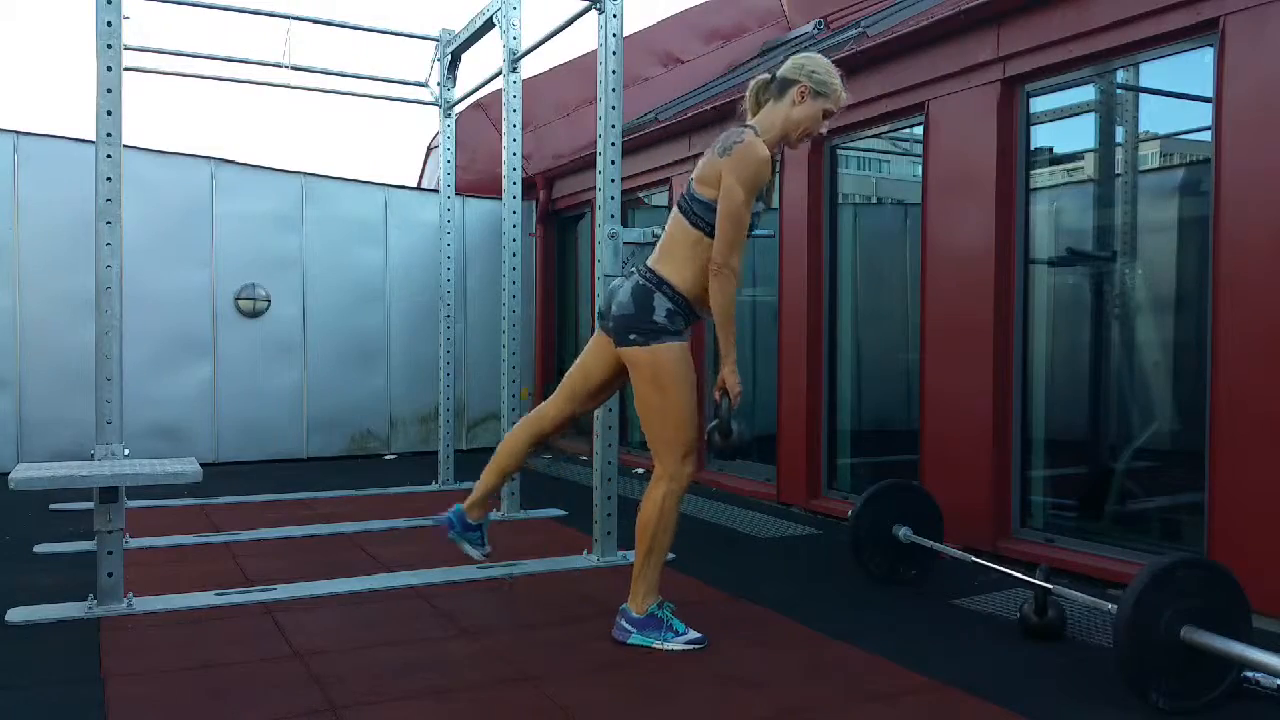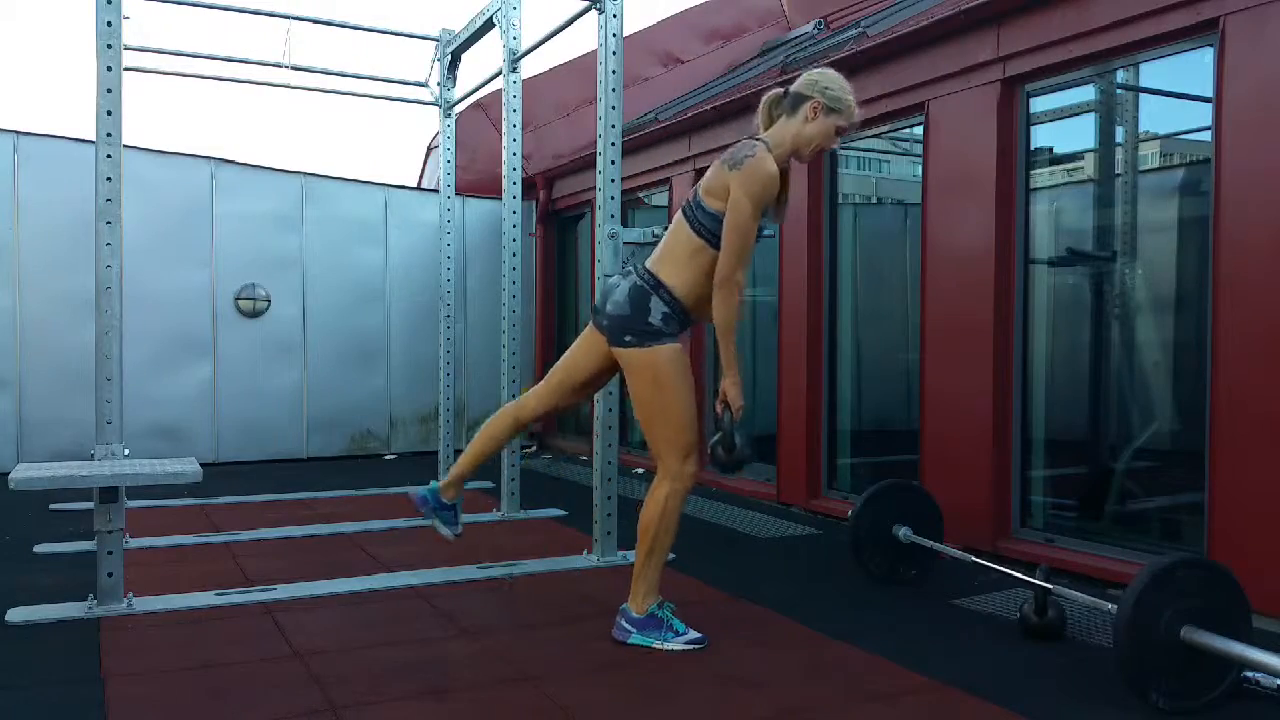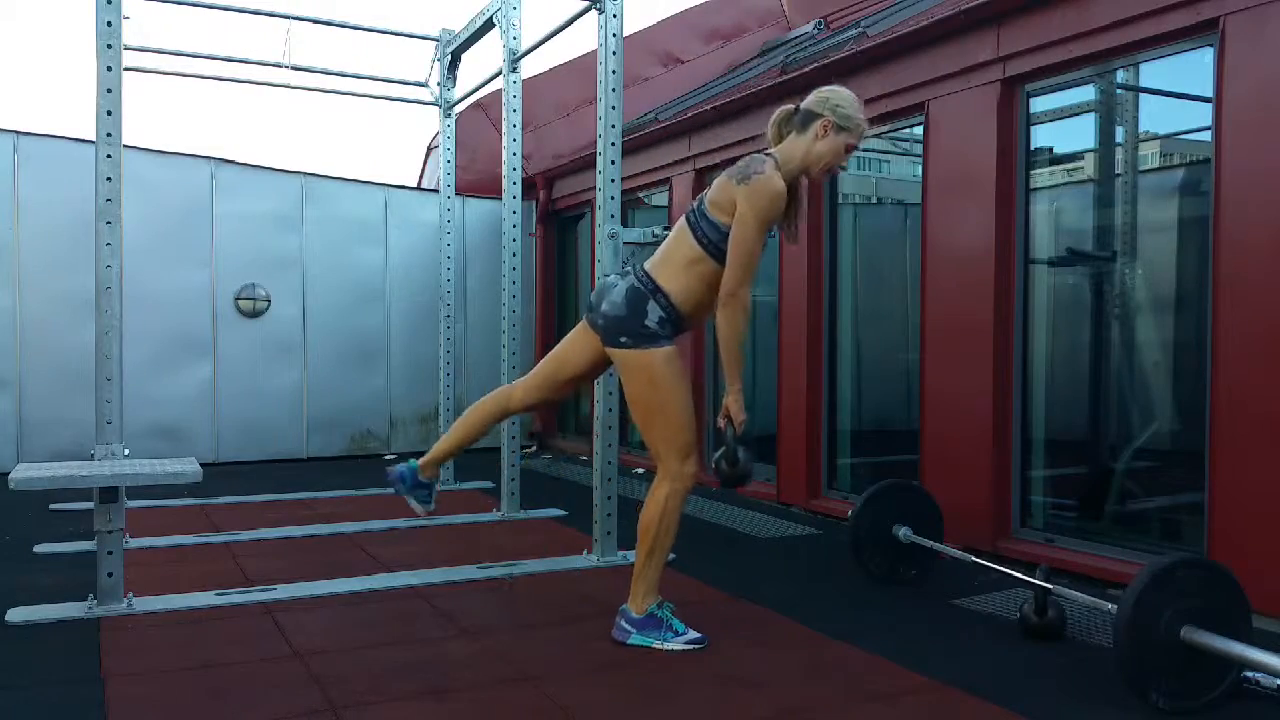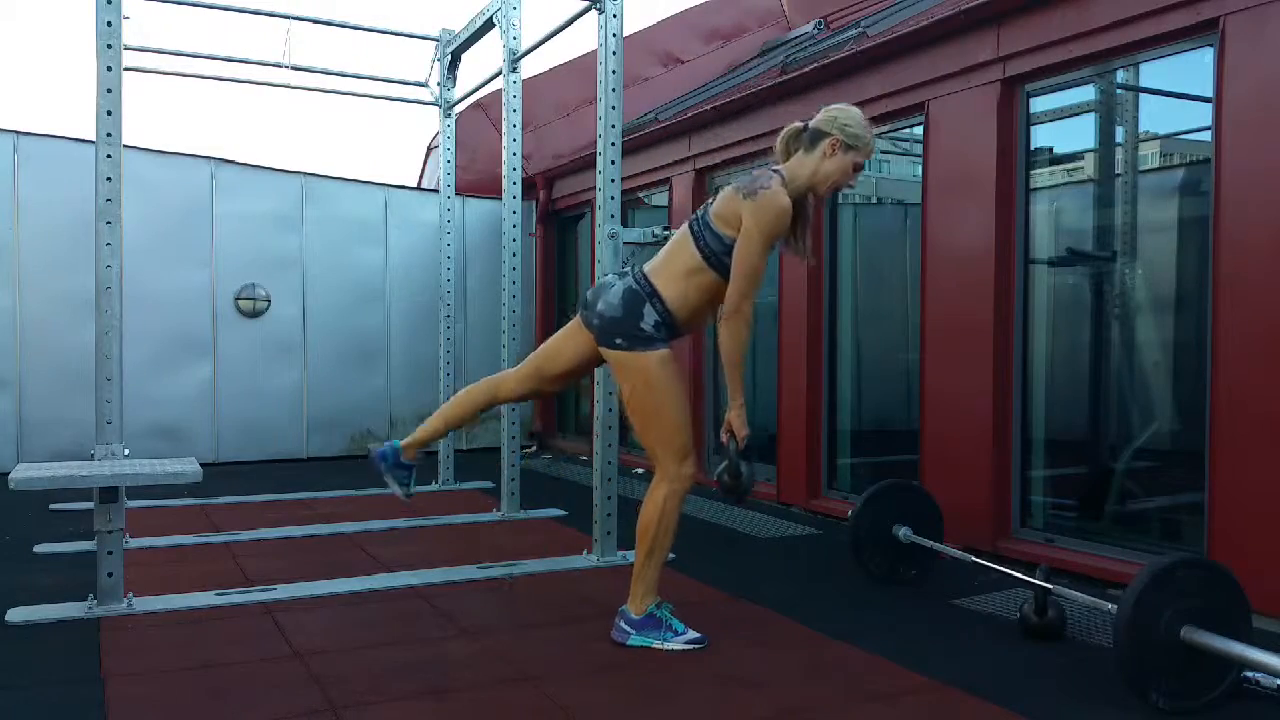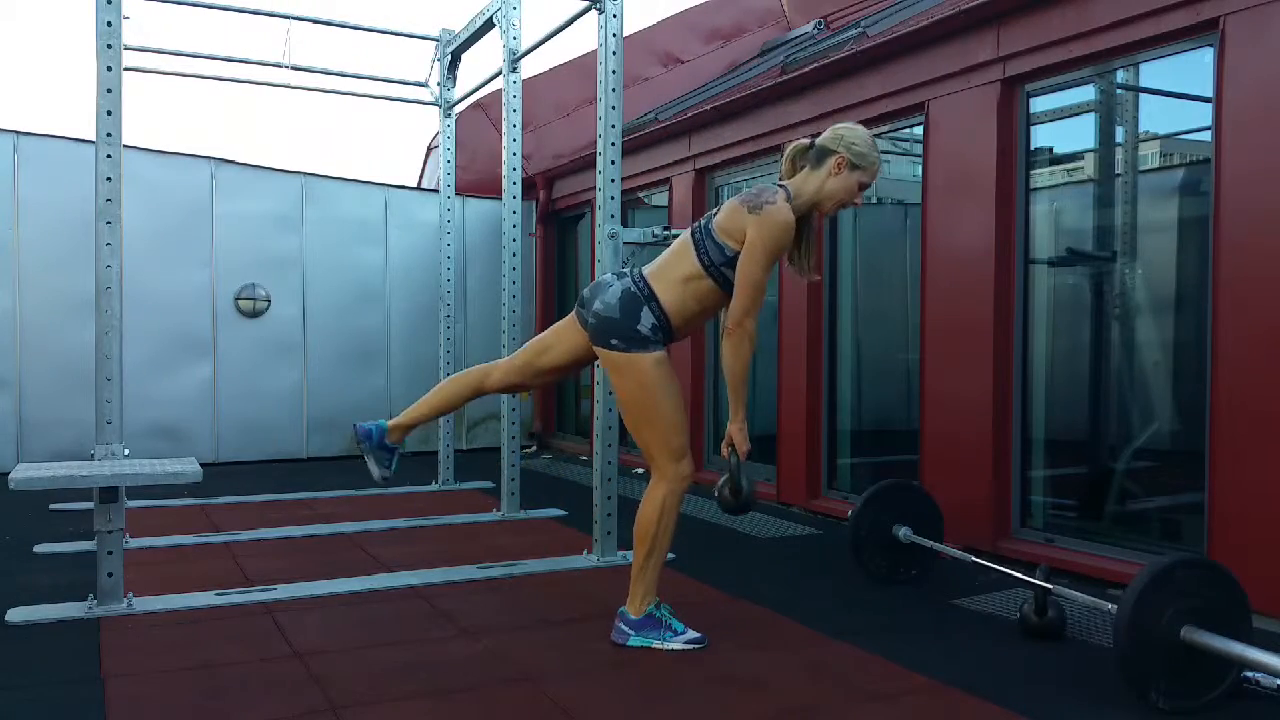
dt=0.1s
person 1, frame 1
left shoulder: (739, 145)
right shoulder: (753, 151)
right elbow: (722, 267)
left wrist: (722, 356)
right wrist: (729, 362)
left hip: (636, 299)
right hip: (655, 311)
left knee: (555, 410)
right knee: (675, 468)
left ankle: (470, 512)
right ankle: (640, 614)
person 1, frame 2
left shoulder: (756, 159)
right shoulder: (761, 167)
left elbow: (719, 275)
right elbow: (726, 282)
left wrist: (726, 370)
right wrist: (730, 375)
left hip: (631, 299)
right hip: (649, 315)
left knee: (538, 402)
right knee: (679, 468)
left ankle: (445, 491)
right ankle: (639, 614)
person 1, frame 3
left shoulder: (763, 174)
right shoulder: (768, 181)
left elbow: (721, 288)
right elbow: (732, 297)
left wrist: (730, 385)
right wrist: (733, 390)
left hip: (626, 300)
right hip: (645, 319)
left knee: (524, 391)
right knee: (679, 469)
left ankle: (421, 470)
right ankle: (639, 613)
person 1, frame 4
left shoulder: (771, 191)
right shoulder: (773, 199)
left elbow: (730, 305)
right elbow: (736, 311)
left wrist: (734, 398)
right wrist: (737, 404)
left hip: (620, 300)
right hip: (637, 320)
left knee: (514, 385)
right knee: (676, 470)
left ankle: (404, 451)
right ankle: (638, 615)
person 1, frame 5
left shoulder: (773, 204)
right shoulder: (778, 214)
left elbow: (732, 315)
right elbow: (739, 326)
left wrist: (735, 413)
right wrist: (738, 419)
left hip: (616, 300)
right hip: (634, 322)
left knee: (503, 373)
right knee: (673, 470)
left ankle: (389, 433)
right ankle: (637, 615)
